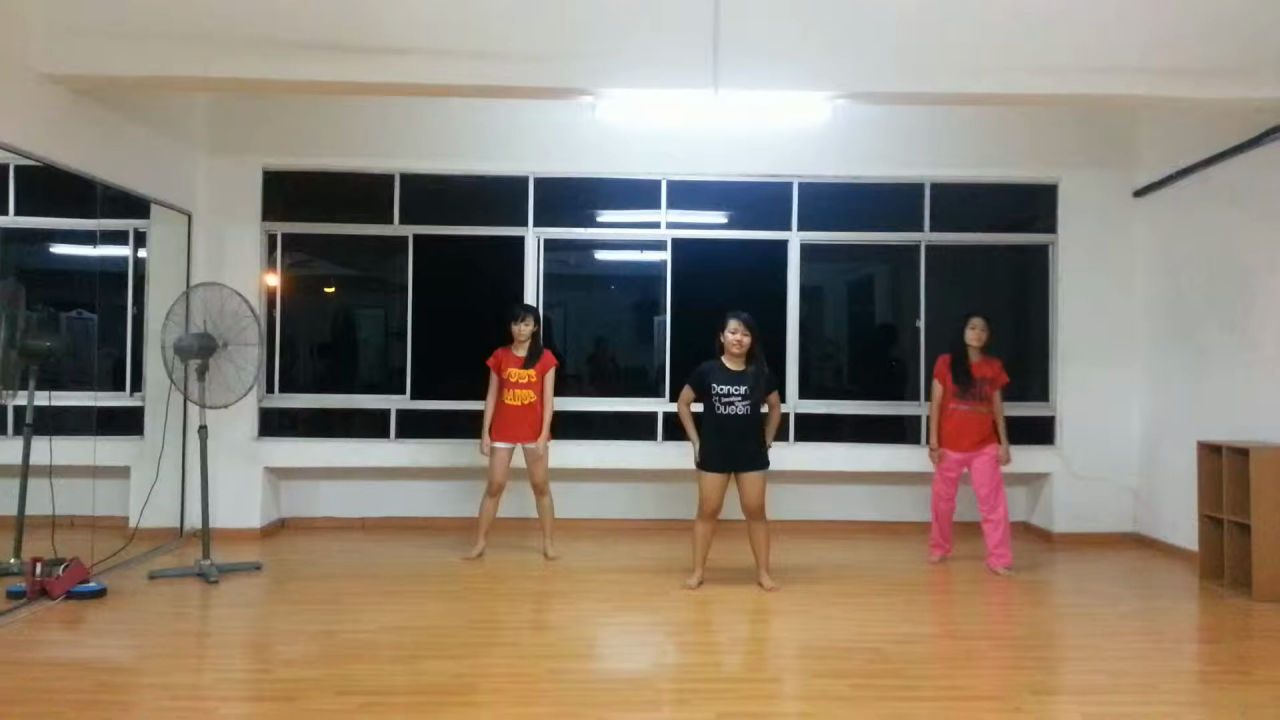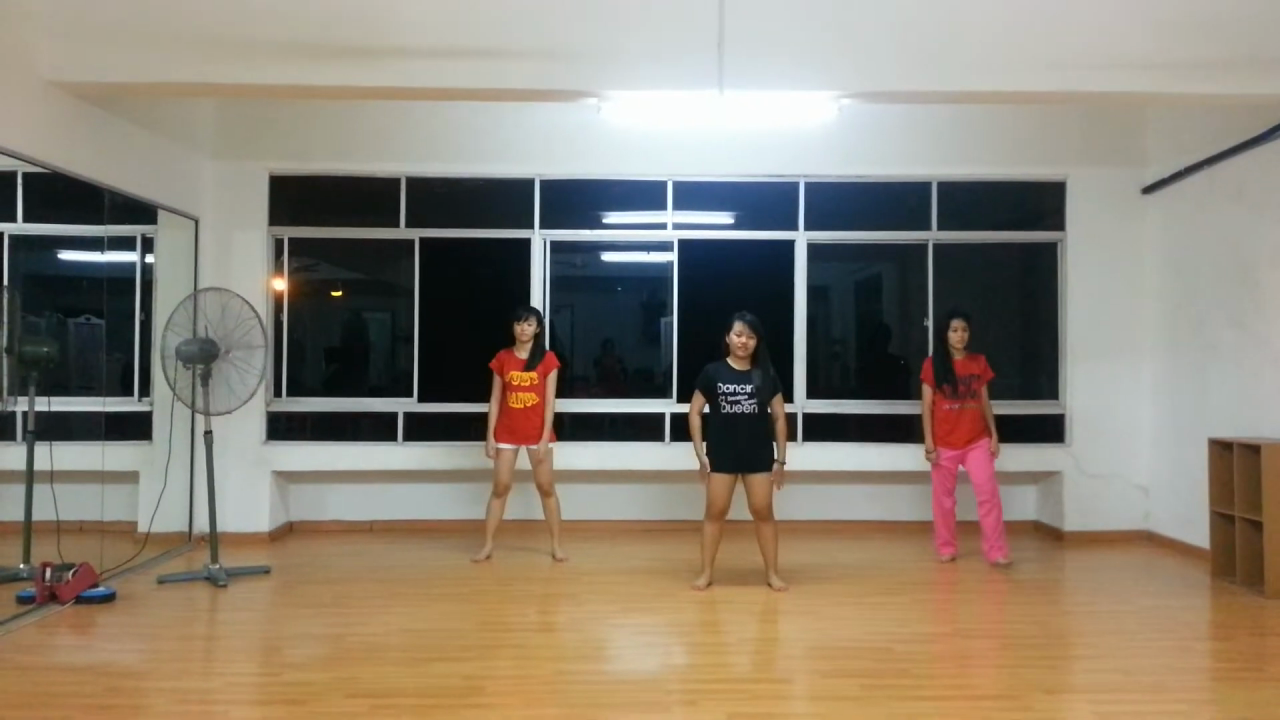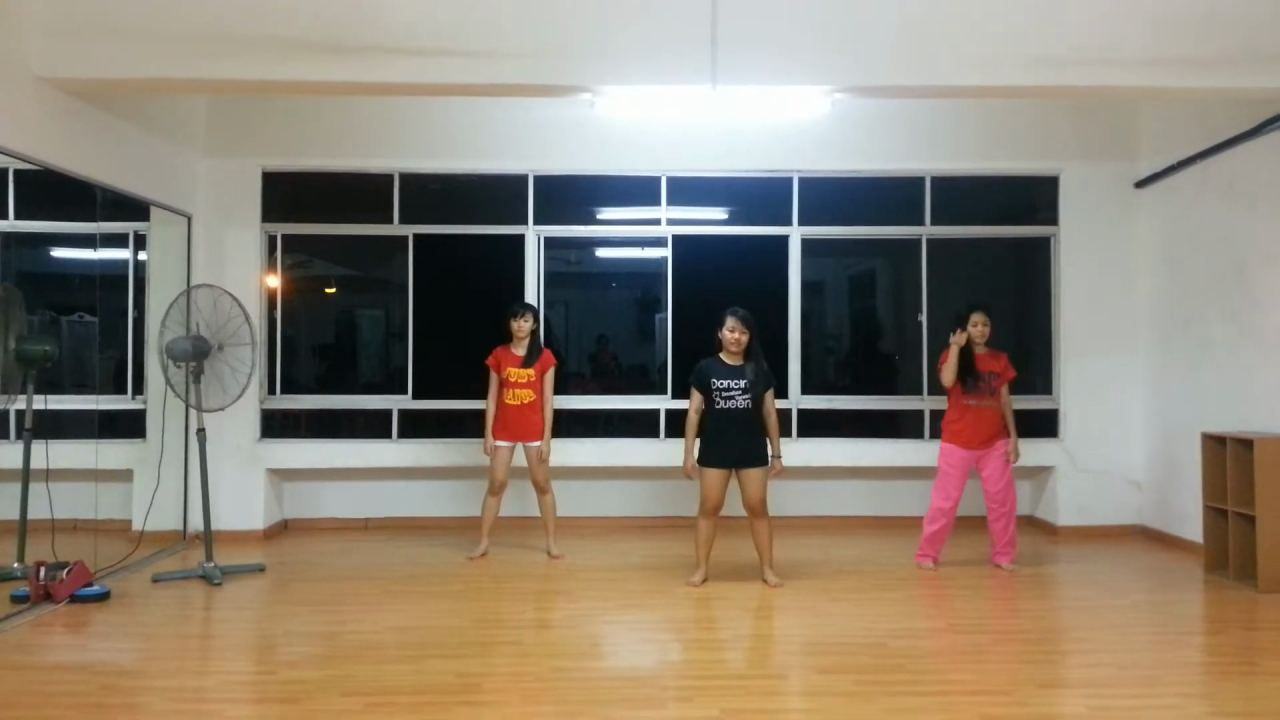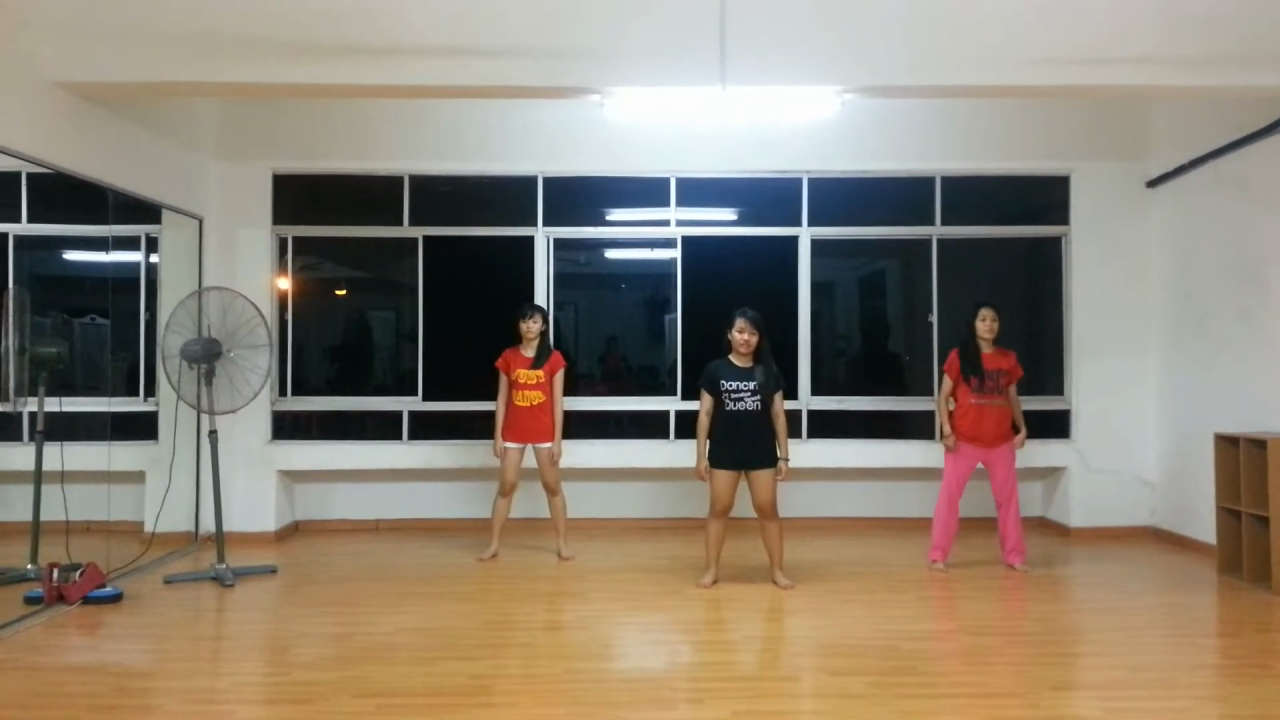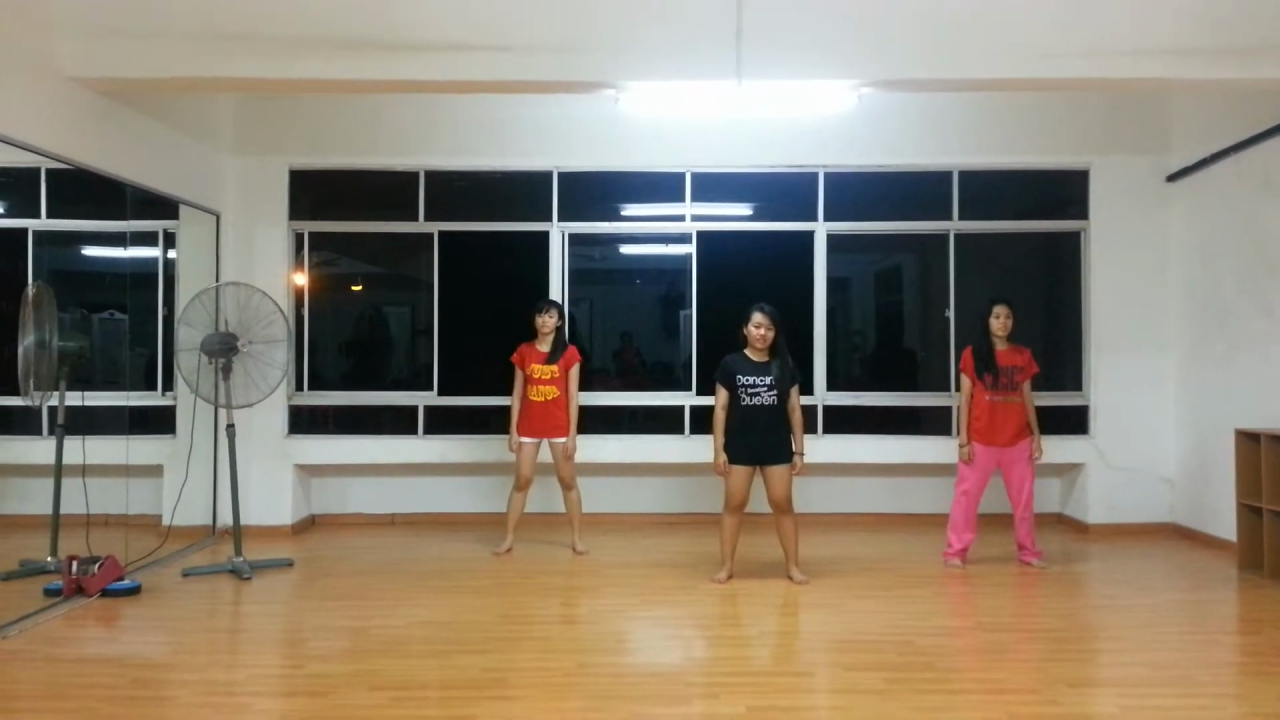
dt=1s
person 1, frame 1
left shoulder: (760, 373)
right shoulder: (707, 371)
left elbow: (774, 408)
right elbow: (683, 403)
left wrist: (767, 441)
right wrist: (696, 441)
left hip: (751, 453)
right hip: (714, 452)
left knee: (755, 511)
right knee: (707, 511)
left ankle: (763, 572)
right ankle: (698, 571)
person 1, frame 2
left shoulder: (766, 375)
right shoulder: (712, 372)
left elbow: (779, 417)
right elbow: (695, 413)
left wrist: (780, 459)
right wrist: (700, 454)
left hip: (759, 455)
right hip: (721, 455)
left knee: (763, 512)
right knee: (715, 512)
left ankle: (772, 573)
right ankle: (706, 572)
person 1, frame 3
left shoulder: (760, 369)
right shoulder: (706, 368)
left elbow: (769, 412)
right elbow: (694, 411)
left wrist: (776, 454)
right wrist: (688, 453)
left hip: (752, 451)
right hip: (714, 451)
left knee: (757, 508)
right knee: (709, 508)
left ankle: (767, 568)
right ankle: (701, 568)
person 1, frame 4
left shoulder: (769, 371)
right shoulder: (715, 370)
left elbow: (778, 415)
right elbow: (705, 414)
left wrist: (783, 456)
right wrist: (701, 455)
left hip: (762, 453)
right hip: (724, 452)
left knee: (767, 510)
right knee: (719, 509)
left ankle: (777, 570)
right ankle: (711, 569)
person 1, frame 5
left shoulder: (785, 365)
right shoulder: (731, 364)
left elbow: (794, 409)
right elbow: (721, 408)
left wrist: (799, 450)
right wrist: (718, 449)
left hip: (777, 448)
right hip: (740, 447)
left knee: (783, 505)
right knee: (734, 504)
left ankle: (793, 566)
right ankle: (726, 565)
person 2, frame 1
left shoulder: (994, 367)
right shoulder: (946, 363)
left elbow: (997, 407)
right elbow: (935, 404)
left wrist: (1004, 442)
right wrist: (934, 442)
left hip: (984, 446)
right hip: (951, 444)
left knee: (992, 502)
right knee: (942, 499)
left ankle: (999, 559)
right ankle: (939, 548)
person 2, frame 2
left shoulder: (979, 363)
right shoulder: (933, 364)
left elbow: (984, 401)
right elbow: (927, 406)
left wrist: (994, 435)
right wrist: (929, 443)
left hip: (977, 441)
right hip: (944, 443)
left knee: (988, 492)
right knee: (943, 497)
left ankle: (996, 550)
right ankle: (946, 548)
person 2, frame 3
left shoulder: (1000, 360)
right shoulder: (951, 355)
left elbow: (1005, 401)
right elbow: (947, 382)
left wrist: (1013, 437)
right wrist: (956, 346)
left hip: (994, 443)
right hip: (957, 442)
left knee: (1002, 499)
right knee: (945, 500)
left ankle: (1003, 555)
right ankle: (927, 554)
person 2, frame 4
left shoulder: (1008, 358)
right shoulder: (959, 356)
left elbow: (1012, 397)
right elbow: (943, 396)
left wrist: (1022, 429)
right wrist: (946, 431)
left hip: (1001, 442)
right hip: (964, 441)
left knee: (1008, 498)
right knee: (949, 497)
left ankle: (1014, 555)
right ankle: (938, 555)
person 2, frame 5
left shoulder: (1023, 356)
right shoulder: (972, 354)
left elbow: (1027, 399)
right elbow: (965, 399)
left wrist: (1036, 437)
right wrist: (963, 440)
left hip: (1017, 441)
right hip: (981, 441)
left knee: (1024, 498)
right knee: (966, 496)
left ankle: (1028, 551)
right ankle: (955, 551)
person 3, frame 1
left shoulder: (545, 358)
right shoulder: (500, 356)
left elbow: (548, 400)
right elbow: (492, 396)
left wrist: (543, 435)
right wrist: (485, 432)
left hip: (533, 432)
right hip: (503, 431)
left knee: (541, 486)
right knee: (495, 486)
left ankle: (548, 542)
right ankle: (480, 542)
person 3, frame 2
left shoulder: (548, 359)
right shoulder: (502, 358)
left elbow: (550, 401)
right elbow: (495, 399)
left wrist: (545, 438)
right wrist: (490, 436)
left hip: (537, 432)
right hip: (507, 433)
left knee: (546, 487)
right knee: (500, 487)
left ankle: (556, 544)
right ankle: (488, 544)
person 3, frame 3
left shoulder: (544, 357)
right shoulder: (499, 355)
left elbow: (547, 400)
right elbow: (492, 397)
left wrist: (547, 438)
right wrist: (488, 433)
left hip: (534, 431)
right hip: (504, 431)
left knee: (542, 485)
right knee: (496, 485)
left ankle: (551, 541)
right ankle: (483, 542)
person 3, frame 4
left shoulder: (553, 358)
right shoulder: (508, 357)
left elbow: (557, 401)
right elbow: (502, 399)
left wrist: (557, 439)
right wrist: (498, 436)
left hip: (543, 432)
right hip: (513, 433)
left knee: (552, 487)
right knee: (506, 486)
left ankle: (562, 543)
right ankle: (494, 544)
person 3, frame 5
left shoulder: (569, 353)
right shoulder: (523, 352)
left elbow: (573, 396)
right elbow: (517, 394)
left wrist: (572, 434)
right wrist: (513, 430)
left hip: (559, 427)
right hip: (529, 427)
left knee: (568, 481)
right knee: (521, 480)
left ankle: (576, 538)
right ankle: (508, 538)
